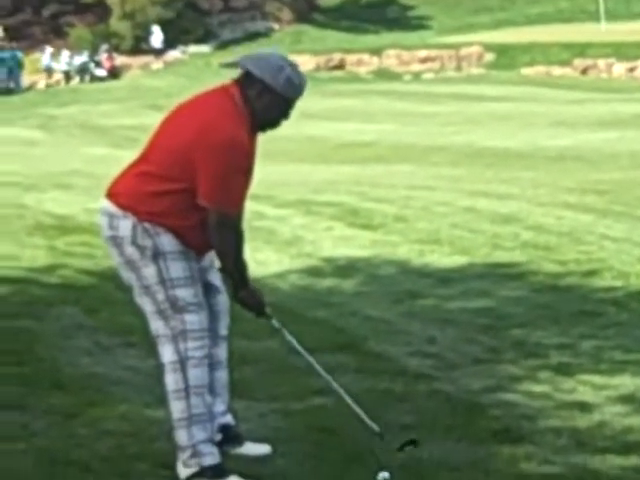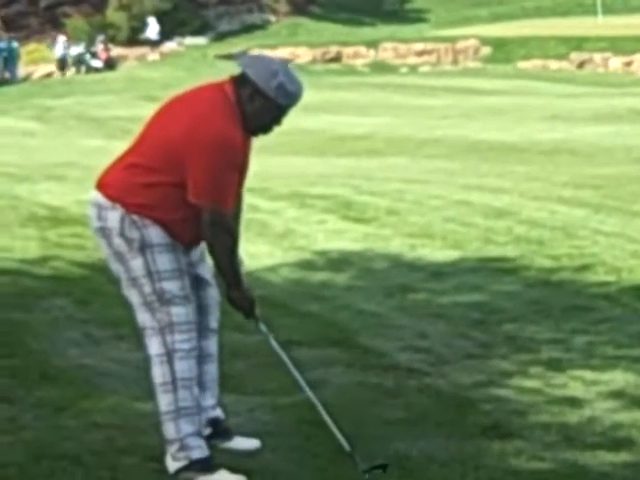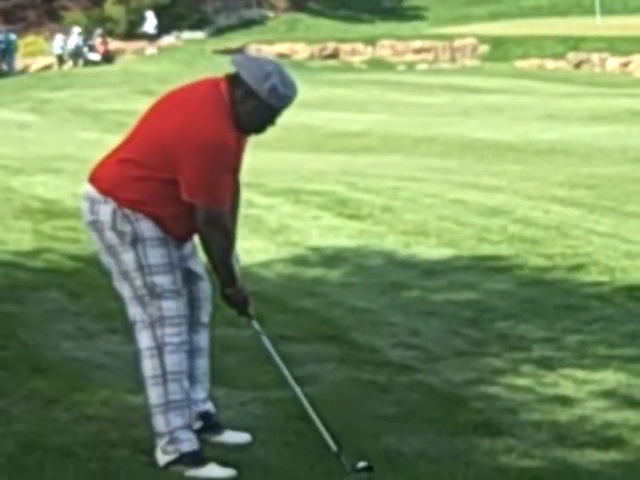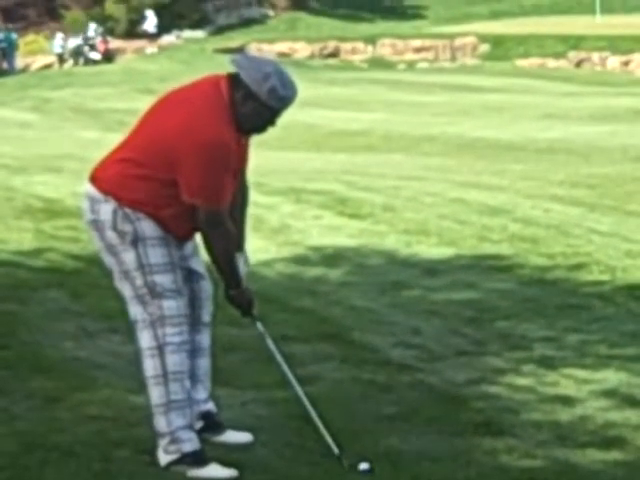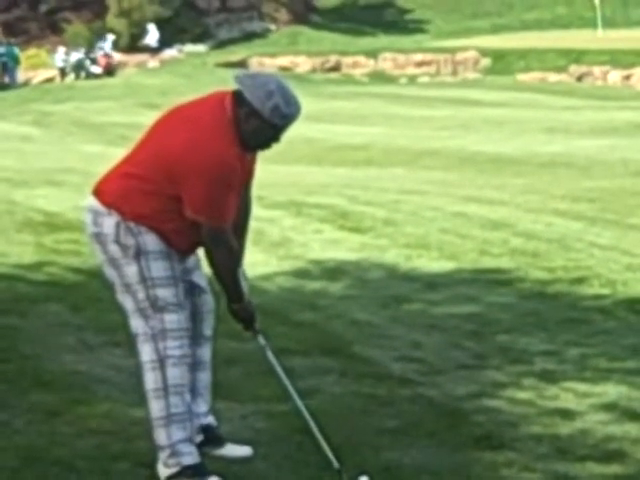
dt=0.5s
person 1, frame 1
left shoulder: (226, 107)
right shoulder: (226, 135)
left elbow: (222, 215)
right elbow: (223, 223)
left wrist: (232, 271)
right wrist: (243, 284)
left hip: (173, 225)
right hip: (142, 227)
left knee: (213, 320)
right knee: (187, 339)
left ankle: (217, 427)
person 1, frame 2
left shoulder: (225, 104)
right shoulder: (217, 133)
left elbow: (229, 197)
right elbow: (216, 223)
left wrist: (232, 264)
right wrist: (235, 285)
left hip: (164, 218)
right hip: (131, 219)
left knee: (203, 313)
right knee: (174, 332)
left ankle: (206, 421)
person 1, frame 3
left shoulder: (222, 100)
right shoulder: (209, 132)
left elbow: (229, 188)
right elbow: (211, 220)
left wrist: (230, 253)
right wrist: (231, 283)
left hip: (157, 211)
right hip: (123, 212)
left knee: (195, 305)
right knee: (164, 324)
left ankle: (196, 414)
person 1, frame 4
left shoulder: (226, 101)
right shoulder: (209, 133)
left elbow: (236, 182)
right elbow: (213, 222)
left wrist: (238, 252)
right wrist: (235, 284)
left hip: (160, 210)
right hip: (125, 212)
left knee: (196, 304)
right knee: (166, 323)
left ankle: (198, 415)
person 1, frame 5
left shoulder: (232, 116)
right shoulder: (212, 151)
left elbow: (240, 198)
right elbow: (216, 238)
left wrist: (237, 268)
right wrist: (237, 299)
left hip: (162, 224)
right hip: (126, 225)
left knee: (197, 318)
right knee: (166, 337)
left ankle: (198, 428)
